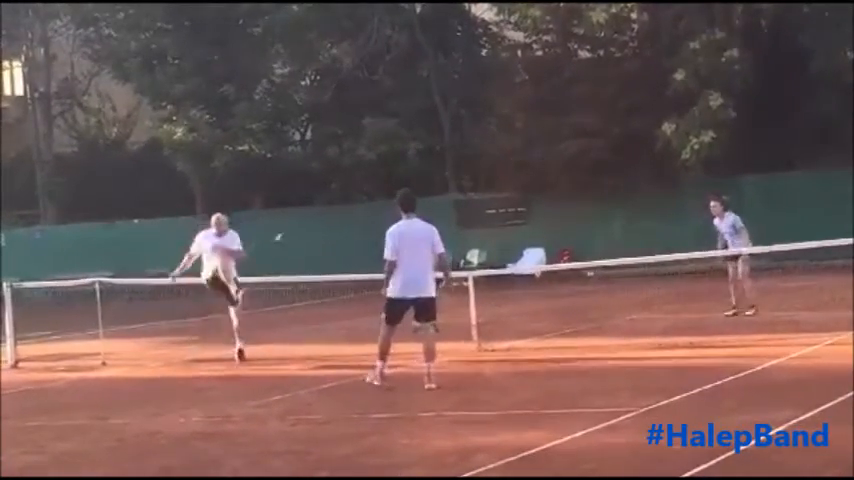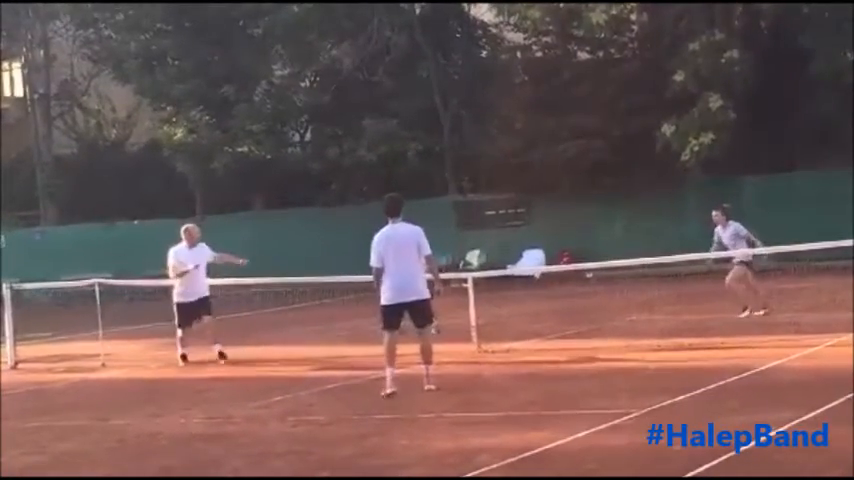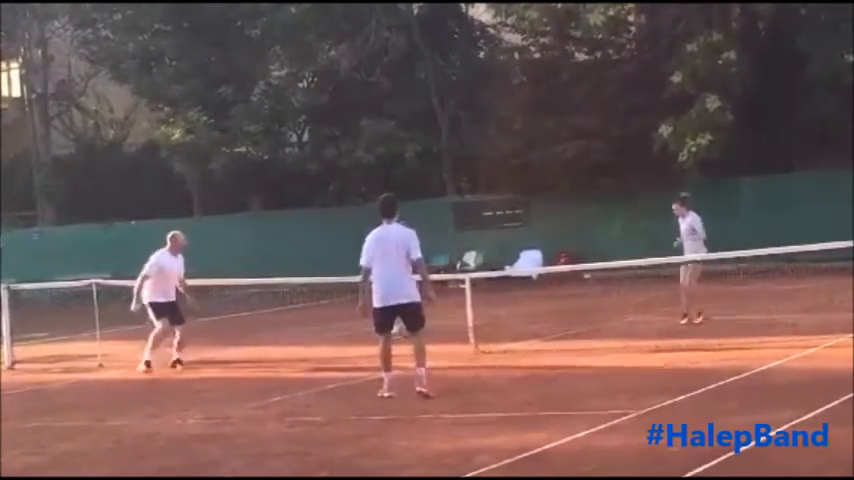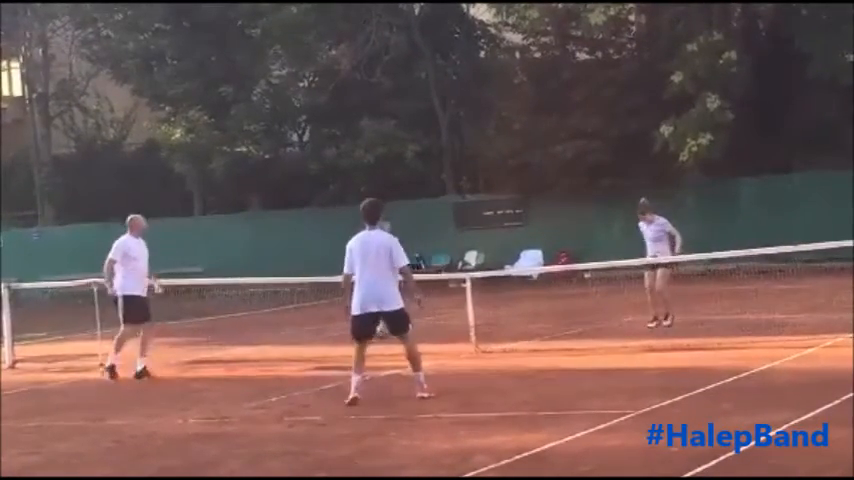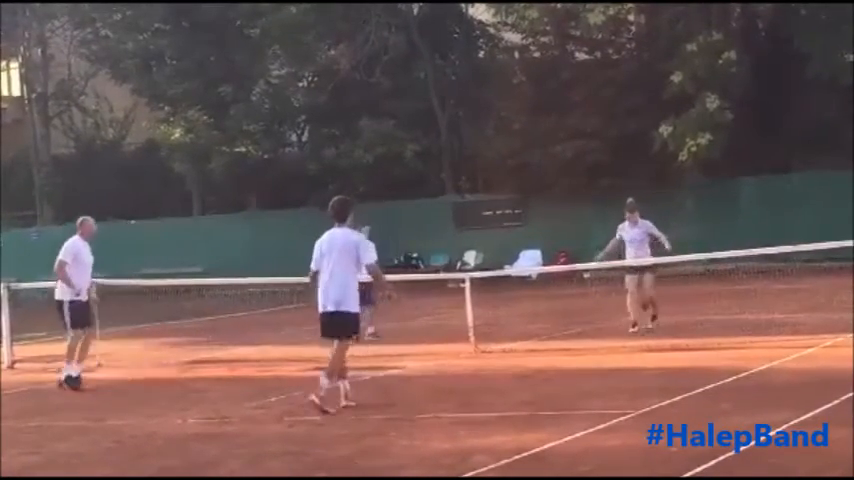
dt=0.5s
person 1, frame 1
left shoulder: (394, 231)
right shoulder: (430, 229)
left elbow: (391, 263)
right elbow: (442, 258)
left wrist: (386, 284)
right wrist: (447, 278)
left hip: (399, 289)
right hip: (425, 289)
left knee: (387, 329)
right knee: (427, 330)
left ankle: (379, 372)
right ankle: (429, 376)
person 1, frame 2
left shoulder: (379, 237)
right shoulder: (416, 231)
left elbow: (377, 270)
right elbow: (429, 259)
left wrist: (379, 288)
right wrist: (437, 281)
left hip: (391, 294)
right hip: (418, 292)
left knee: (390, 335)
right knee: (424, 333)
left ankle: (390, 382)
right ankle: (428, 379)
person 1, frame 3
left shoulder: (372, 237)
right shoulder: (408, 234)
left elbow: (365, 271)
right elbow: (418, 263)
left wrist: (362, 298)
right wrist: (428, 288)
left hip: (381, 296)
right hip: (407, 295)
left knee: (385, 339)
right knee: (417, 336)
left ankle: (387, 385)
right ankle: (421, 381)
person 1, frame 4
left shoulder: (353, 243)
right shoulder: (390, 240)
left elbow: (347, 277)
right elbow: (404, 270)
left wrist: (347, 300)
right wrist: (415, 293)
left hip: (361, 304)
right hip: (389, 301)
left knee: (361, 346)
right knee: (408, 340)
left ankle: (355, 389)
right ankle: (421, 387)
person 1, frame 5
left shoulder: (322, 240)
right shoulder: (357, 238)
left elbow: (313, 274)
right elbow: (372, 268)
right wrist: (384, 288)
left hip: (326, 301)
right hip: (346, 302)
left knee: (339, 346)
right knee: (341, 347)
left ankle: (345, 394)
right ankle: (320, 392)
person 2, frame 1
left shoulder: (232, 236)
right shoulder: (203, 237)
left elbow: (241, 255)
right elbow: (192, 255)
left wrist: (225, 249)
right wrist: (179, 270)
left hip: (230, 278)
right hip: (212, 278)
left knee: (235, 312)
right knee: (220, 260)
left ankle: (239, 347)
right ankle: (235, 291)
person 2, frame 2
left shoulder: (202, 248)
right shoulder: (175, 252)
left elbow: (217, 257)
right elbow: (173, 274)
left wrist: (238, 260)
right wrist: (188, 269)
left hip: (202, 294)
right hip: (183, 297)
left knee: (207, 323)
right knee: (183, 330)
left ankle: (218, 349)
right ankle: (182, 353)
person 2, frame 3
left shoulder: (179, 259)
right shoulder: (158, 258)
left elbow: (180, 280)
right elbow: (142, 279)
left wrist: (187, 295)
right wrist: (135, 300)
left hip: (170, 299)
right hip: (154, 299)
left knee: (180, 330)
right knee: (163, 328)
left ankle: (176, 358)
right ankle: (146, 360)
person 2, frame 4
left shoulder: (142, 244)
right shoulder: (122, 243)
right elbow: (108, 265)
left wrist: (153, 282)
right wrist: (110, 285)
left hip: (140, 294)
right hip: (126, 293)
left knee: (145, 330)
right knee: (128, 328)
left ankle: (141, 368)
right ankle: (111, 364)
person 2, frame 5
left shoulder: (85, 246)
right shoulder: (72, 245)
right elbow: (58, 269)
left wrist: (89, 291)
right wrist: (74, 288)
left hip: (81, 298)
right hip: (68, 298)
left knee: (87, 334)
right knee: (76, 335)
left ankle: (74, 373)
right ankle: (67, 376)
person 3, frame 1
left shoulder: (732, 217)
right shoulder: (716, 222)
left elbow: (744, 233)
left wrist: (745, 249)
right wrist: (720, 250)
left knee: (742, 277)
right knee: (732, 279)
left ankle: (752, 305)
right ankle: (735, 307)
person 3, frame 2
left shoulder: (735, 226)
right shoulder: (717, 230)
left elbow: (751, 237)
right elbow: (716, 245)
left wrist: (761, 248)
left hip: (744, 259)
right hip: (736, 259)
left knee: (729, 282)
right knee: (750, 285)
left ankle: (747, 306)
right ankle: (764, 307)
person 3, frame 3
left shoulder: (694, 218)
right shoulder: (681, 219)
left elbow: (702, 235)
left wrist: (683, 240)
right wrist: (680, 241)
left hip: (696, 255)
right hip: (687, 255)
left knee: (689, 284)
right knee: (683, 285)
left ankle: (699, 312)
right ankle: (686, 314)
person 3, frame 4
left shoulder: (662, 222)
right shoulder: (641, 226)
left elbow: (676, 235)
left wrist: (677, 247)
right hip: (651, 259)
left knee: (660, 288)
right knee: (650, 289)
left ankle: (668, 314)
right ankle: (656, 317)
person 3, frame 5
left shoulder: (646, 225)
right shoulder: (621, 228)
left elbow: (661, 236)
right elbow: (615, 242)
left wrist: (666, 244)
right wrist: (603, 254)
left knee: (648, 294)
right knee: (632, 292)
left ankle: (654, 314)
right ankle: (634, 323)
